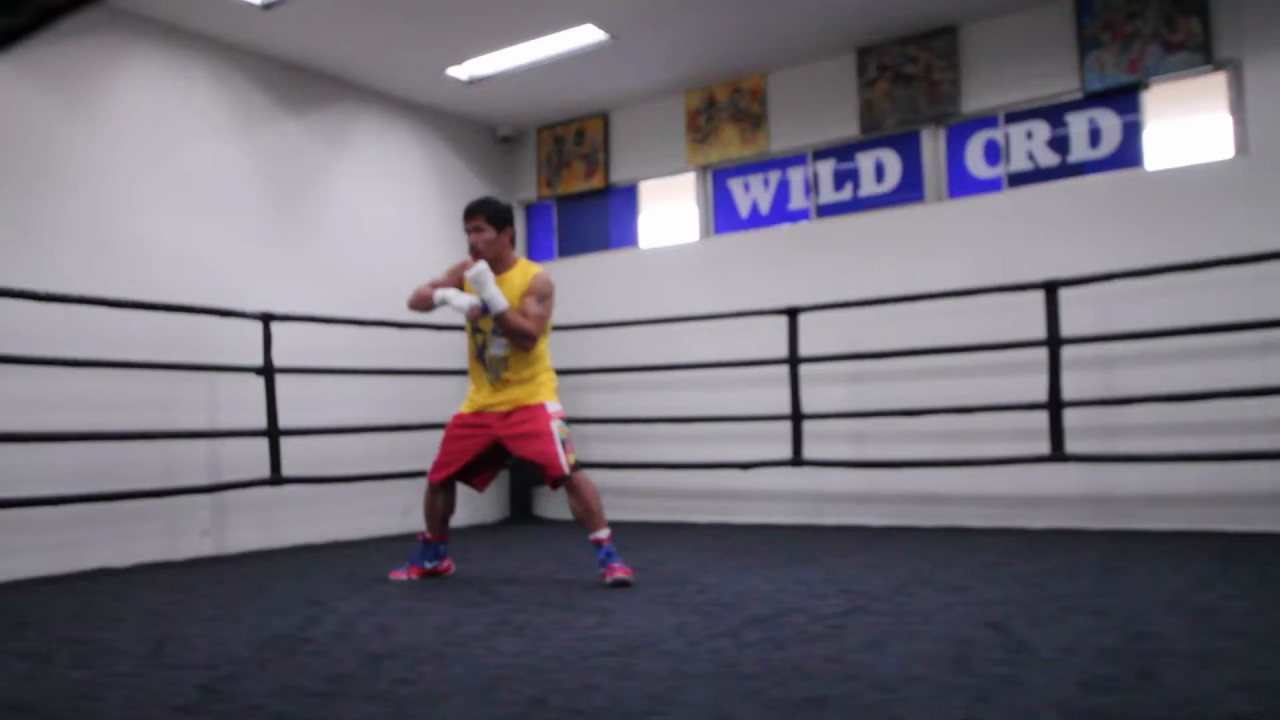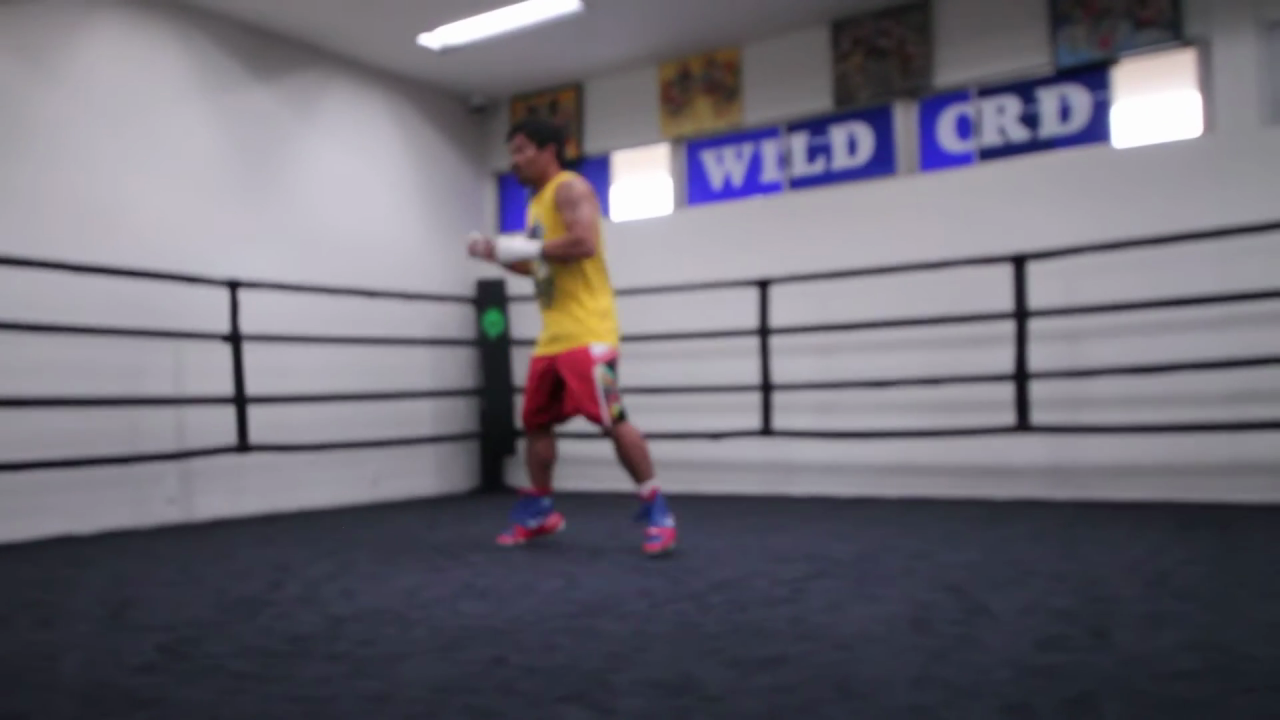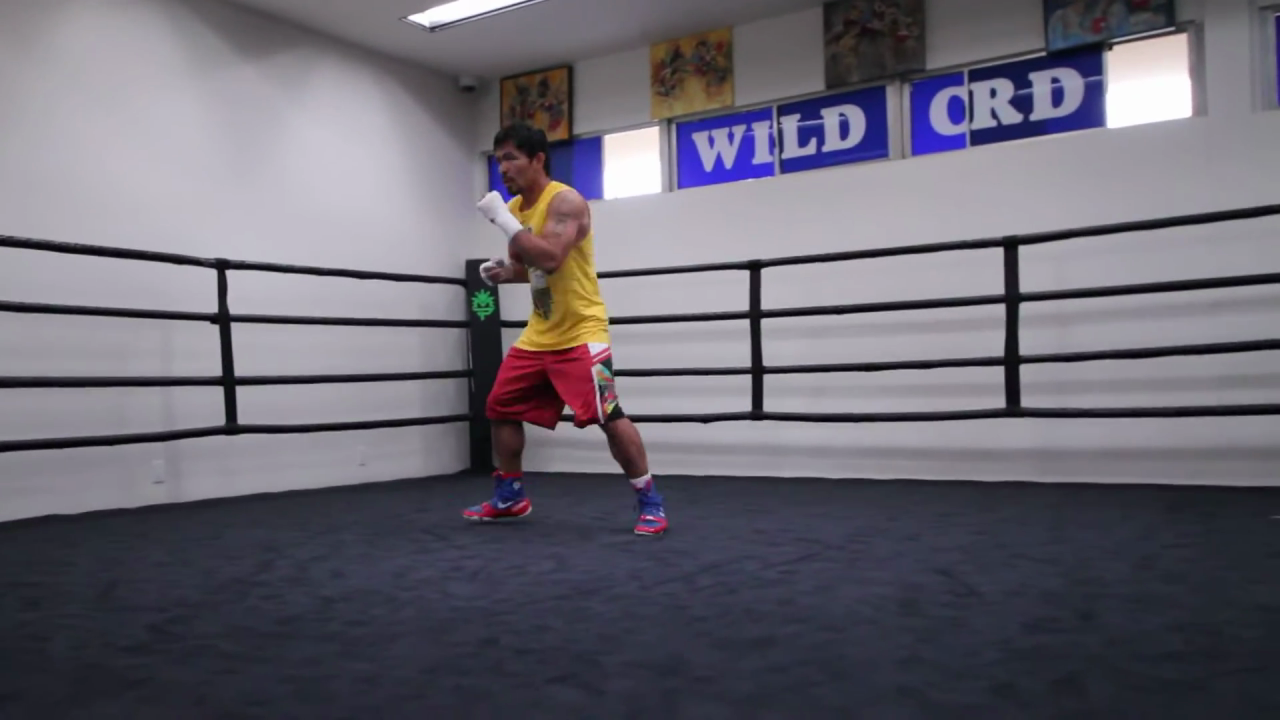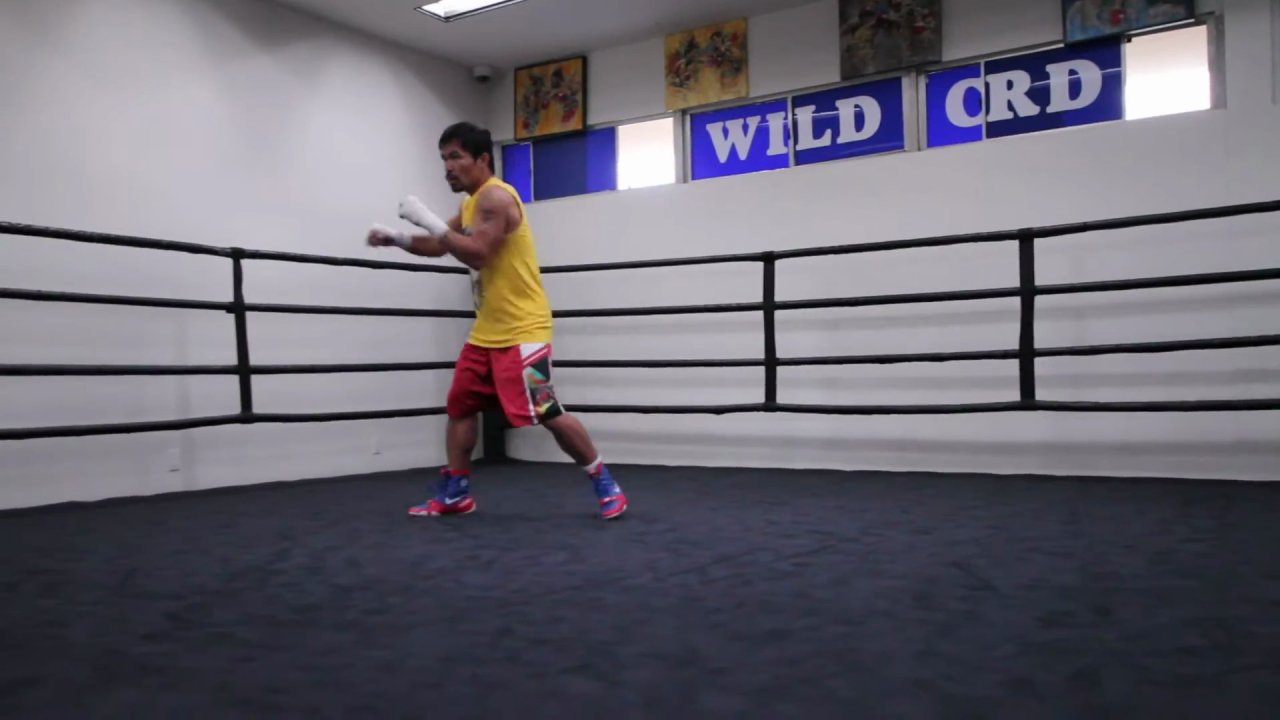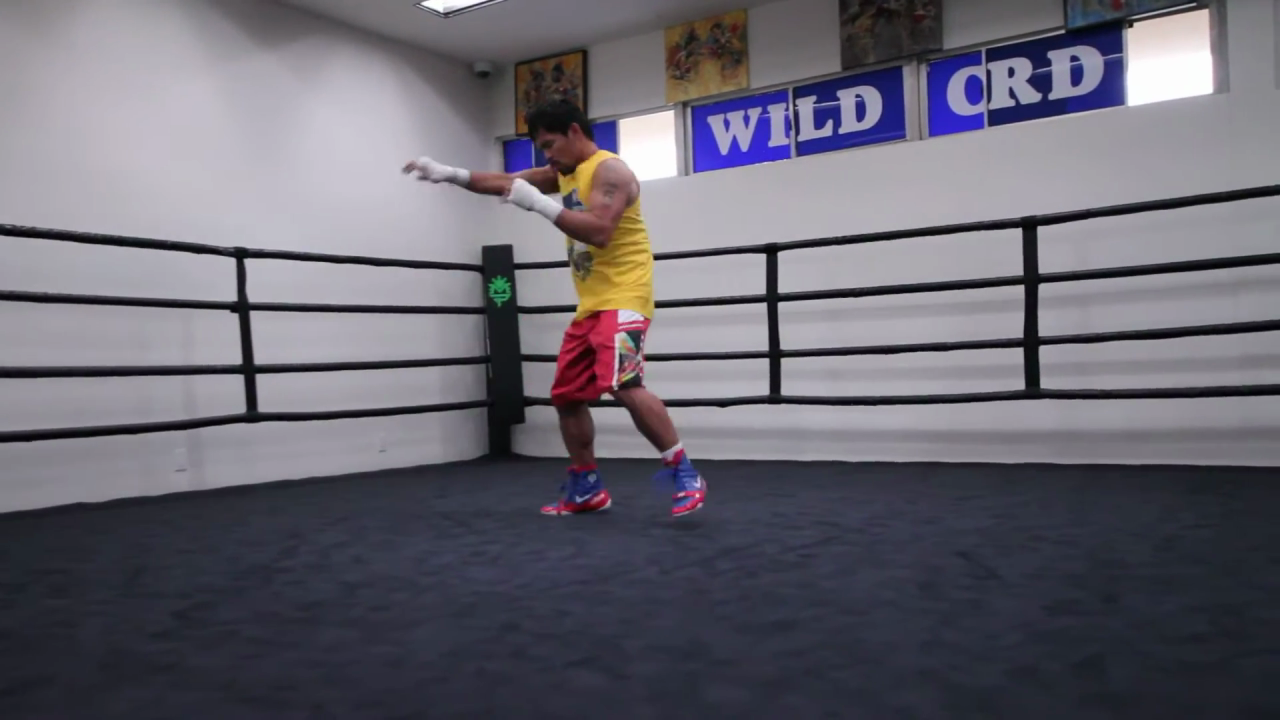
dt=1s
person 1, frame 1
left shoulder: (536, 279)
right shoulder: (465, 271)
left elbow: (531, 336)
right elbow: (416, 300)
left wrist: (492, 295)
right wrist: (445, 296)
left hip: (530, 398)
right hip: (482, 402)
left knee: (567, 472)
right knee: (440, 478)
left ankle: (609, 556)
right ankle: (432, 555)
person 1, frame 2
left shoulder: (570, 188)
right shoulder: (538, 202)
left elbow: (583, 243)
left wrist: (524, 248)
right wrist: (497, 254)
left hip: (588, 329)
right hip: (555, 332)
left knee: (613, 418)
right knee: (535, 421)
left ankle: (657, 511)
right ankle: (538, 512)
person 1, frame 3
left shoulder: (564, 201)
right shoulder: (515, 207)
left elbow: (554, 257)
left wrist: (503, 220)
right wrist: (501, 270)
left hip: (581, 329)
right hip: (539, 335)
left knee: (608, 414)
right knee: (501, 409)
left ankle: (649, 502)
right ankle: (508, 496)
person 1, frame 4
left shoulder: (496, 197)
right shoulder: (473, 202)
left elbow: (474, 254)
right elbow: (439, 246)
left wrist: (429, 220)
right wrist: (396, 237)
left hip: (523, 330)
right hip: (488, 330)
left knee: (549, 415)
right knee: (460, 406)
left ankle: (606, 485)
right ankle: (455, 492)
person 1, frame 5
left shoulder: (610, 170)
right shoulder: (564, 171)
left elbow: (597, 231)
right elbow: (510, 185)
left wrist: (542, 203)
right wrist: (446, 172)
left hip: (621, 300)
right hip: (591, 307)
left knee: (626, 387)
right knee: (567, 397)
left ankle: (684, 474)
right ankle: (587, 489)
